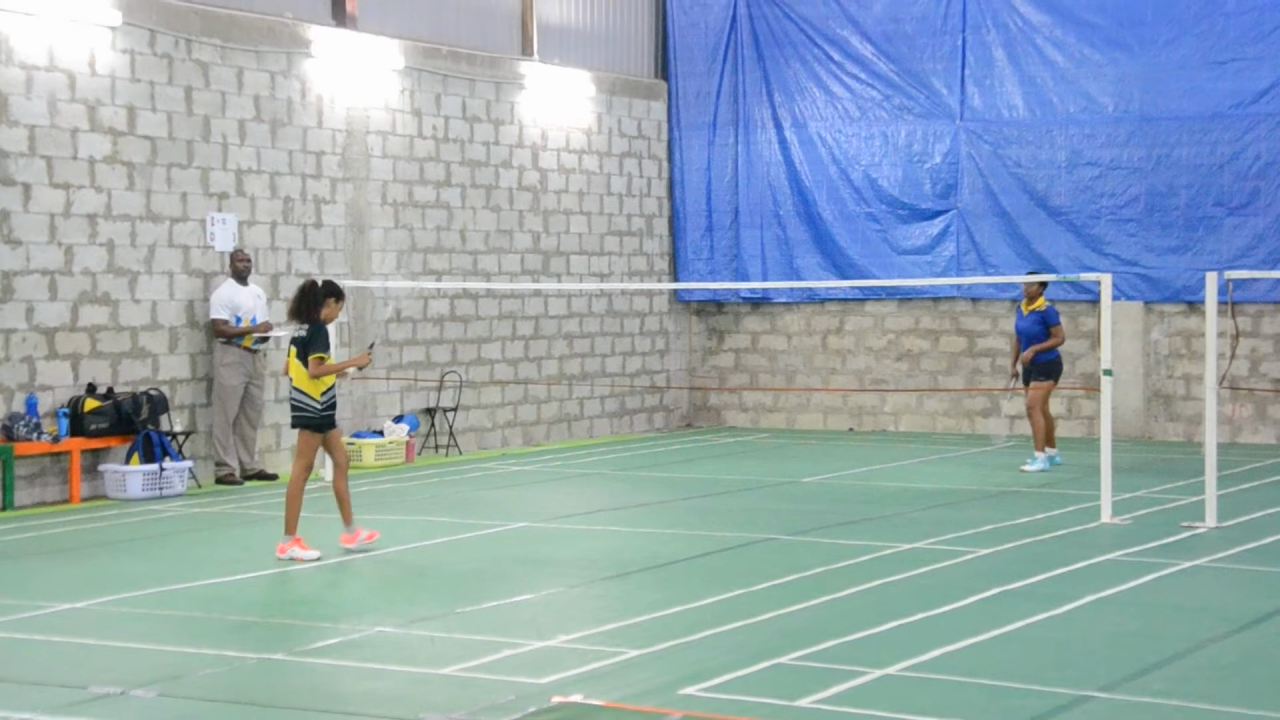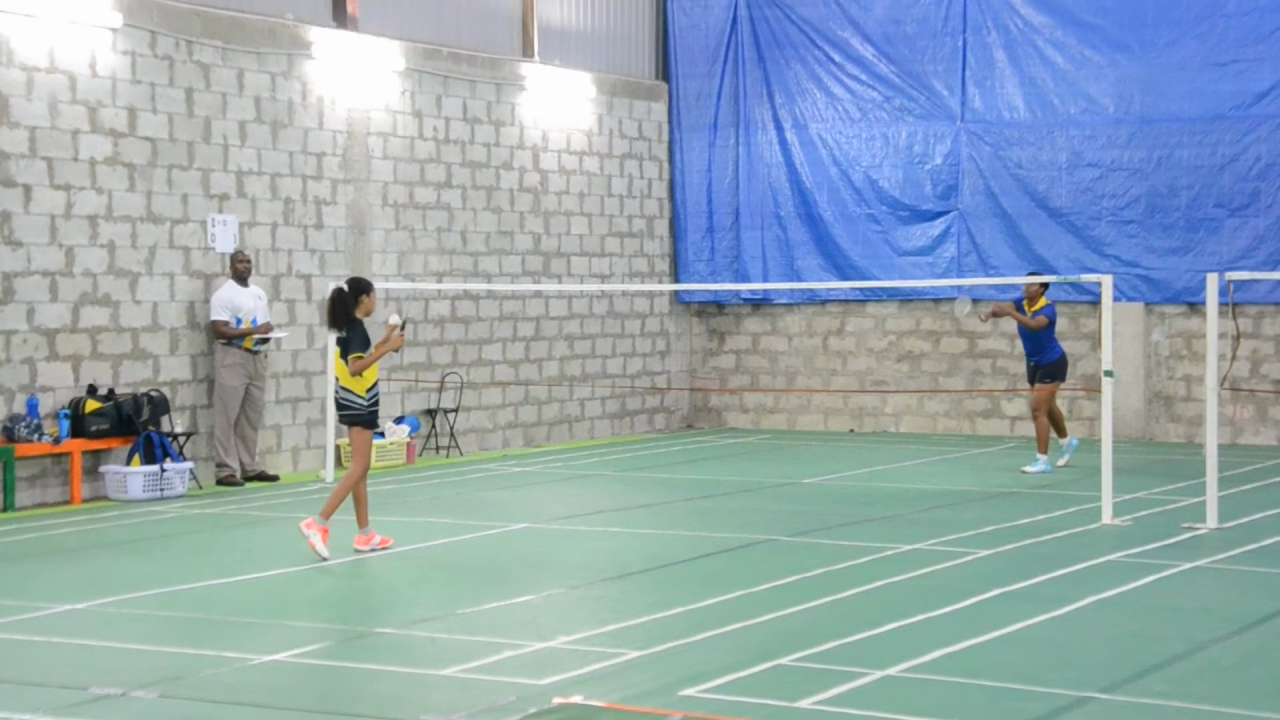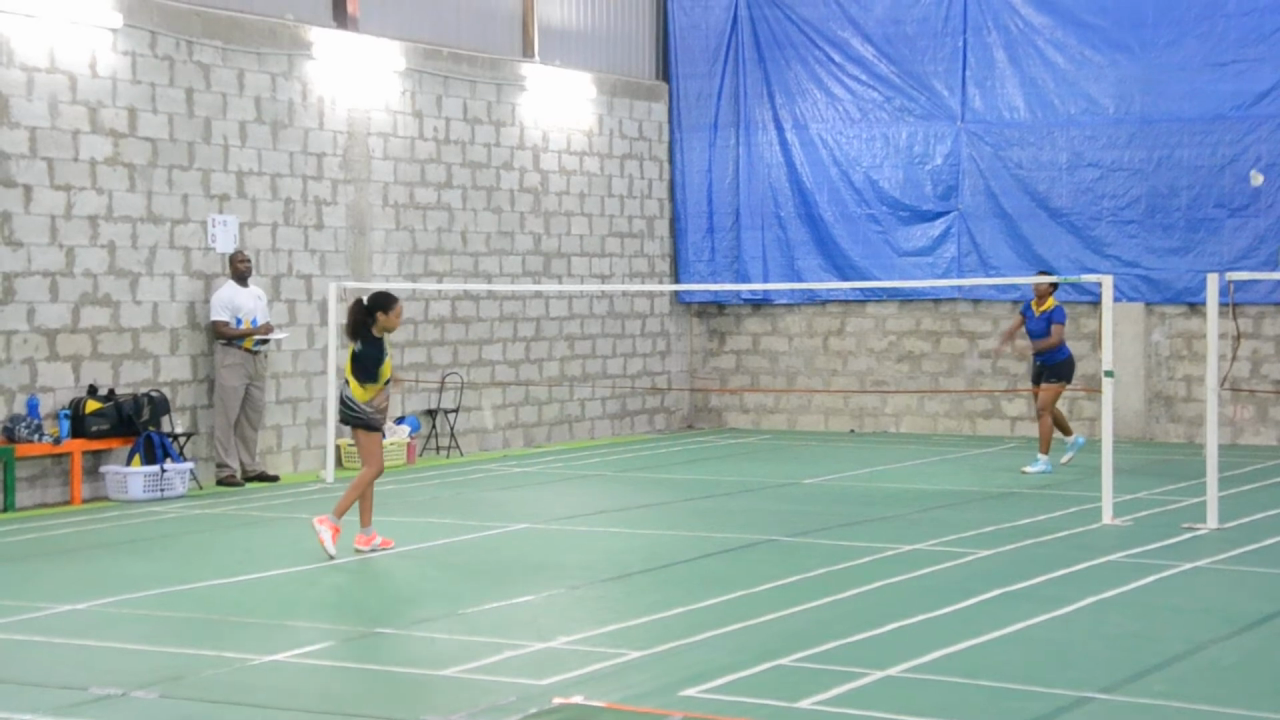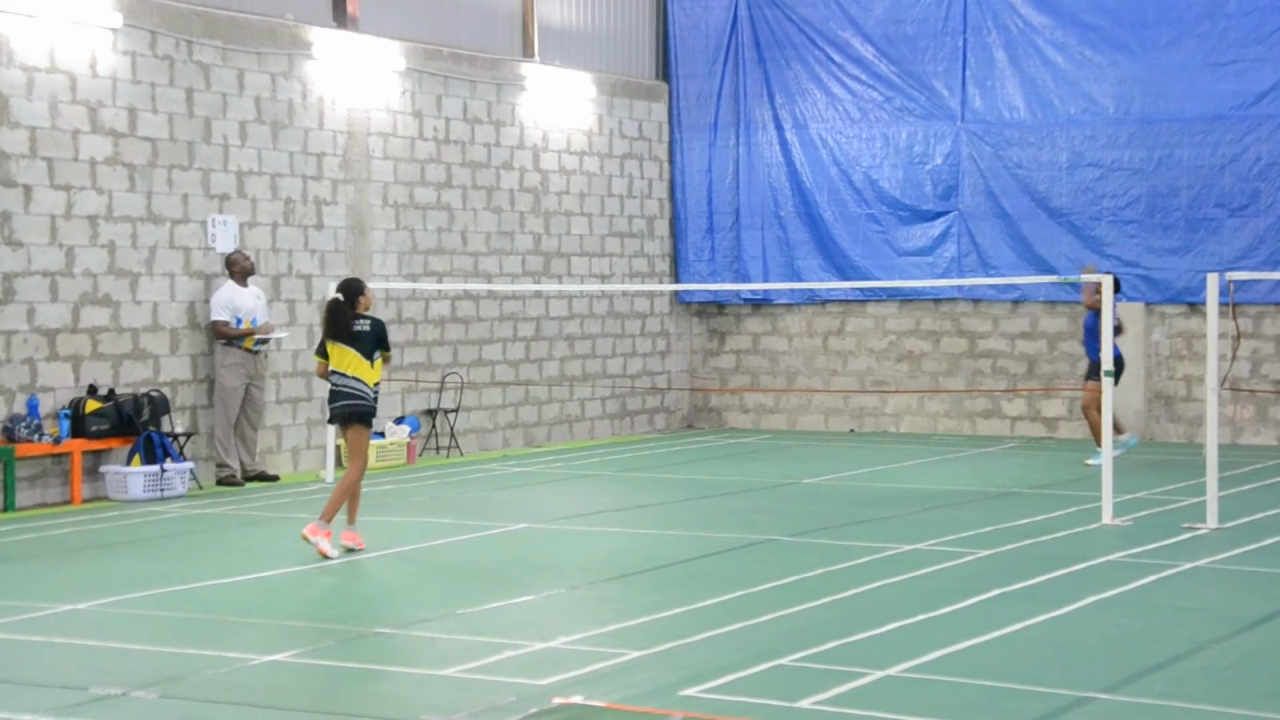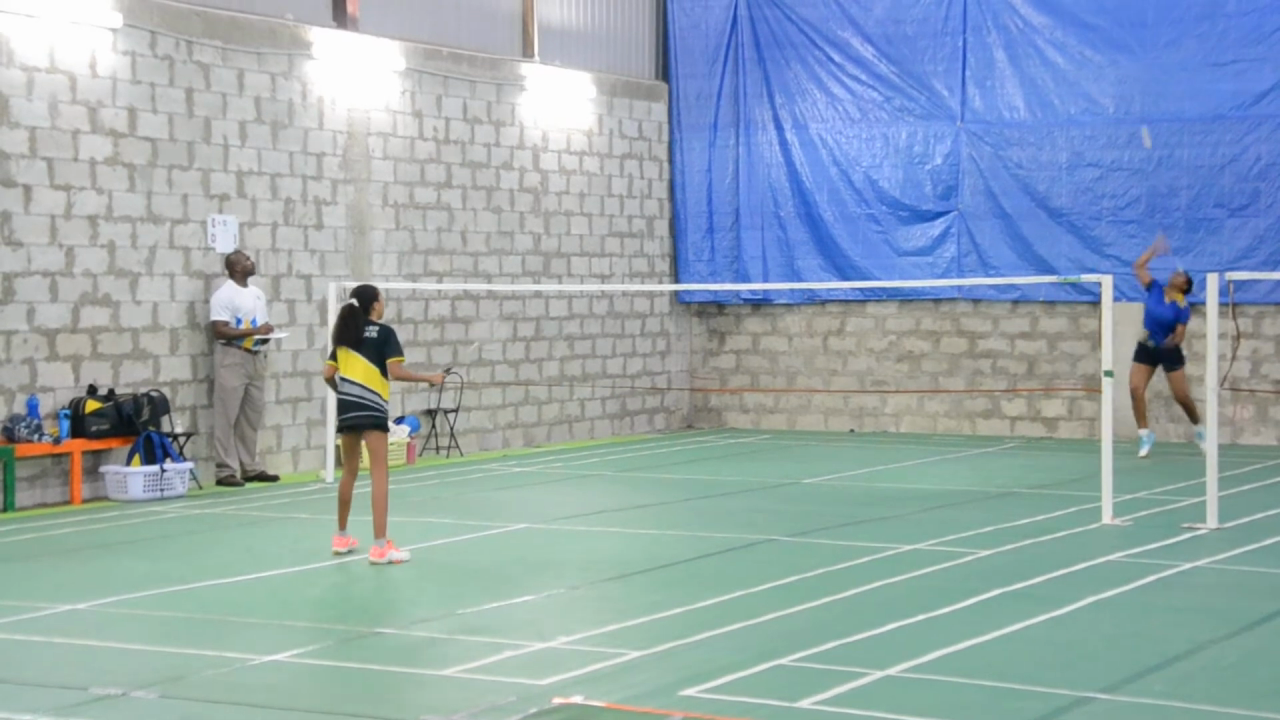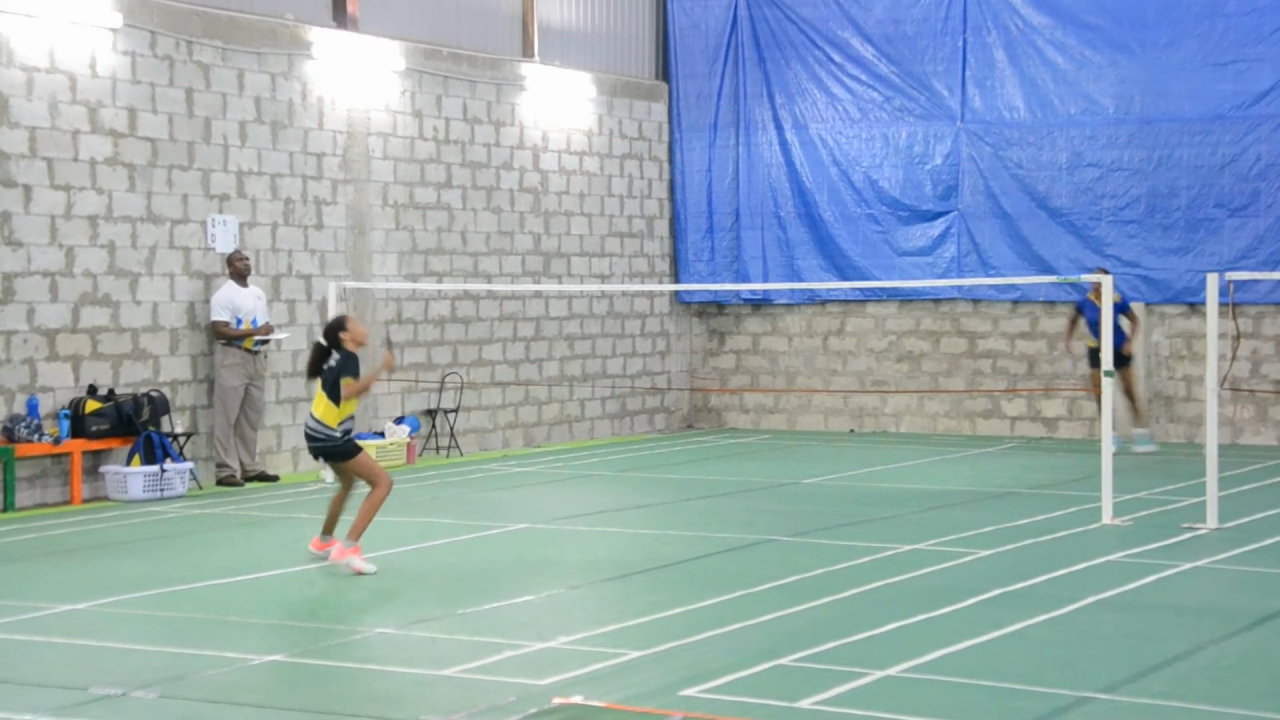
dt=0.7s
person 1, frame 1
left shoulder: (303, 329)
right shoulder: (318, 329)
left elbow: (288, 368)
right elbow: (314, 370)
left wrist: (334, 371)
right wrist: (352, 363)
left hip: (318, 408)
right hip: (313, 408)
left knee: (341, 463)
right knee: (302, 471)
left ankle: (350, 532)
right ankle: (288, 541)
person 1, frame 2
left shoulder: (350, 327)
right shoulder: (356, 328)
right elbow: (355, 368)
left wrist: (384, 340)
right wrist: (388, 348)
left hip: (355, 404)
right hip: (359, 405)
left knee: (361, 468)
right knee: (358, 468)
left ankle: (365, 534)
right ankle: (317, 523)
person 1, frame 3
left shoulder: (375, 338)
right shoulder: (369, 351)
right elbow: (374, 392)
left hip: (358, 409)
right hip: (362, 413)
left knee: (368, 469)
right knee: (373, 469)
left ankle: (366, 534)
right ankle: (330, 522)
person 1, frame 4
left shoulder: (332, 329)
right shoulder: (375, 325)
left elbow: (321, 370)
right elbow: (386, 359)
left hip: (339, 400)
right hip: (359, 402)
left knee: (356, 466)
right knee: (356, 468)
left ankle: (351, 530)
right ankle: (320, 527)
person 1, frame 5
left shoulder: (345, 333)
right shoulder: (384, 332)
left elbow: (328, 374)
right elbow: (396, 372)
right wrist: (429, 377)
left hip: (346, 408)
right hip: (371, 408)
left knee: (349, 470)
right knee: (379, 474)
left ankle: (341, 535)
right ankle: (380, 546)
person 1, frame 6
left shoulder: (336, 358)
right shoulder: (348, 358)
right elbow: (349, 392)
left wrist: (378, 372)
right wrist: (380, 369)
left hip: (321, 434)
right hip: (331, 438)
left knee: (347, 482)
right knee: (382, 482)
left ankle: (323, 541)
right ankle: (348, 548)
person 2, frame 1
left shoulder: (258, 292)
right shoulder: (223, 293)
right elbow: (219, 329)
left wrist: (266, 331)
right wrist: (252, 329)
left hip: (255, 356)
right hip: (231, 356)
left knee: (251, 414)
right knee: (227, 415)
left ankle: (250, 466)
right ankle: (224, 469)
person 2, frame 2
left shoulder: (259, 293)
right shoulder: (224, 294)
right elbow: (219, 331)
left wrist: (267, 332)
right wrist: (253, 330)
left hip: (257, 357)
right hip: (232, 358)
left knee: (253, 415)
right knee: (227, 416)
left ankle: (251, 467)
right ankle: (225, 470)
person 2, frame 3
left shoulder: (259, 293)
right shoulder: (223, 295)
right elbow: (219, 331)
left wrist: (267, 333)
right wrist: (253, 331)
left hip: (257, 357)
right hip: (232, 358)
left knee: (253, 416)
right knee: (228, 417)
left ankle: (251, 467)
right ankle: (226, 471)
person 2, frame 4
left shoulder: (258, 293)
right shoulder: (224, 295)
right elbow: (220, 331)
left wrist: (267, 333)
right wrist: (253, 331)
left hip: (256, 357)
right hip: (233, 357)
left knee: (253, 415)
right knee: (228, 417)
left ankle: (251, 467)
right ankle: (226, 471)
person 2, frame 5
left shoulder: (258, 293)
right shoulder: (223, 295)
right elbow: (219, 331)
left wrist: (267, 332)
right wrist: (253, 331)
left hip: (256, 357)
right hip: (232, 357)
left knee: (252, 416)
right knee: (228, 417)
left ankle: (251, 467)
right ankle: (225, 471)
person 2, frame 6
left shoulder: (258, 293)
right shoulder: (224, 295)
right elbow: (219, 331)
left wrist: (267, 332)
right wrist: (253, 332)
left hip: (256, 357)
right hip: (232, 358)
left knee: (252, 416)
right knee: (227, 417)
left ankle: (250, 467)
right ankle: (225, 471)
person 3, frame 1
left shoulder: (1047, 310)
right shoulder: (1021, 308)
left elbow: (1059, 339)
right elbow: (1018, 338)
left wrist: (1033, 350)
right wrist: (1014, 364)
left hip: (1047, 364)
right hip: (1030, 365)
left knee: (1033, 407)
right knee: (1041, 409)
left ankle: (1041, 458)
right ankle: (1052, 453)
person 3, frame 2
left shoulder: (1048, 308)
right shoulder: (1020, 304)
left elbow: (1035, 325)
right elbow: (1004, 309)
left wrist: (1009, 312)
right wrist: (990, 313)
left hip: (1052, 363)
right hip: (1034, 363)
left knee: (1038, 410)
right knee: (1048, 406)
left ankle: (1043, 461)
right ankle: (1067, 441)
person 3, frame 3
left shoulder: (1056, 311)
right shoulder: (1028, 307)
left elbow: (1056, 339)
right elbow: (1014, 328)
left wrist: (1031, 347)
right wrist: (1002, 343)
left hip: (1059, 364)
right hip: (1041, 364)
left knee: (1043, 410)
right knee: (1046, 408)
left ankle: (1043, 461)
right ankle: (1073, 440)
person 3, frame 4
left shoulder: (1102, 303)
right shoulder: (1100, 304)
left elbow: (1087, 302)
right elbow: (1119, 329)
left wrist: (1088, 282)
right hip: (1098, 362)
left knee: (1088, 406)
right knee: (1096, 405)
left ankle: (1102, 452)
right ankle: (1124, 438)
person 3, frame 5
left shoulder: (1182, 307)
right shoulder: (1156, 288)
left elbow: (1180, 337)
right elbow: (1138, 268)
left wrist: (1174, 341)
right wrist: (1154, 249)
left hip: (1169, 351)
right hip: (1146, 348)
left knee: (1182, 397)
right knee: (1135, 390)
left ankle: (1199, 429)
right ankle: (1145, 435)
person 3, frame 6
left shoulder: (1117, 301)
right shoulder: (1084, 302)
left elbow: (1134, 321)
right elbow: (1073, 320)
left wrist: (1130, 342)
right wrist: (1068, 341)
left hip: (1119, 350)
right hip: (1097, 351)
left knee: (1129, 392)
right knee: (1100, 396)
left ankle: (1141, 433)
